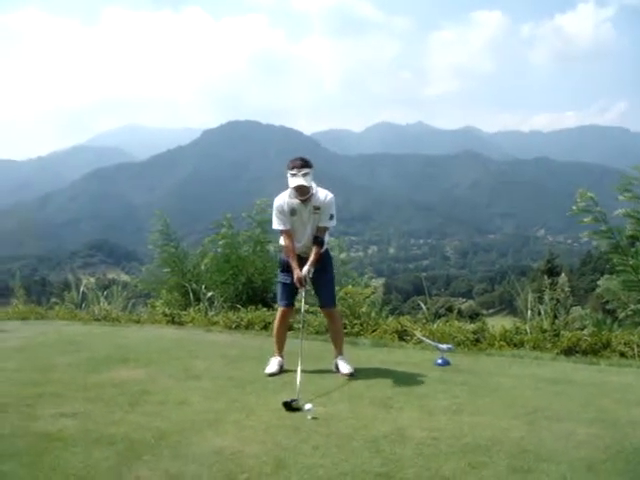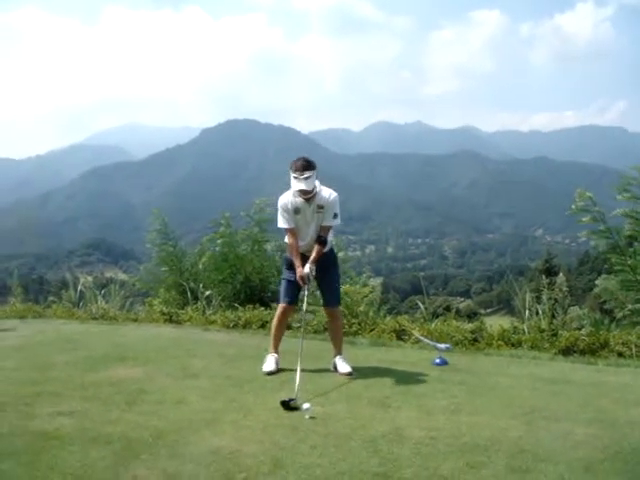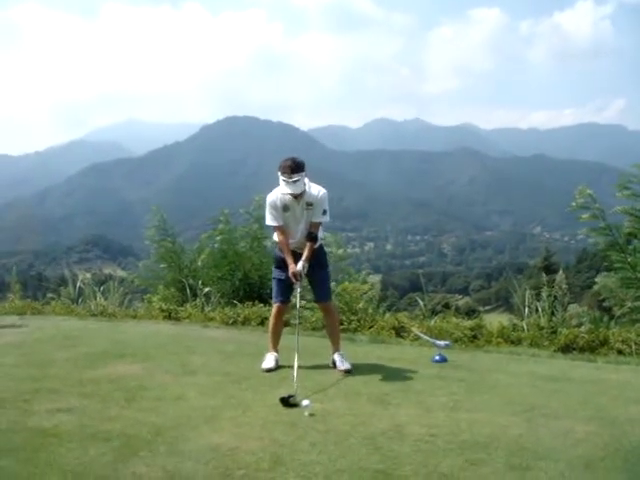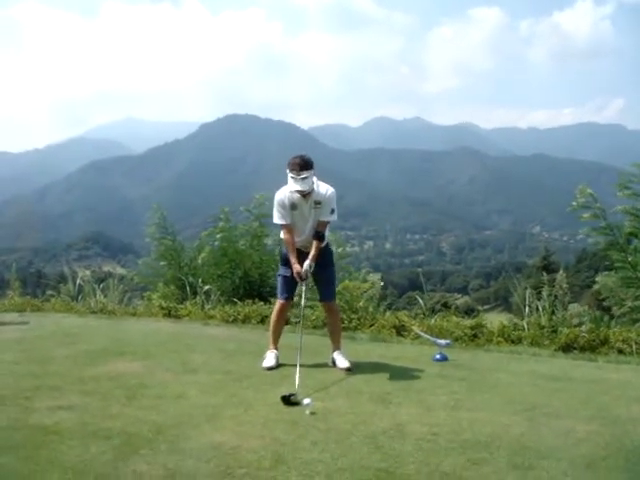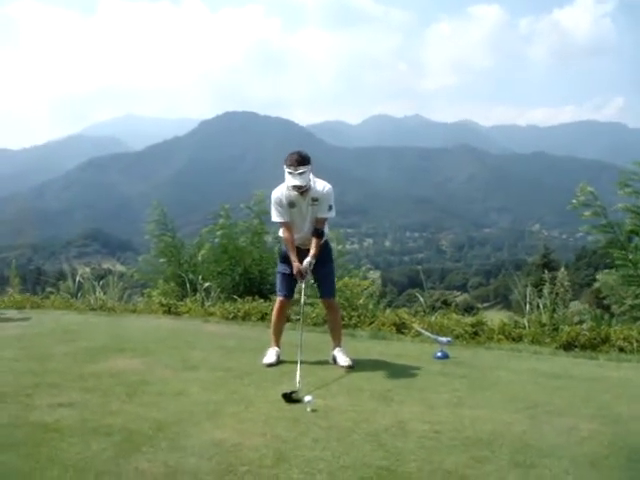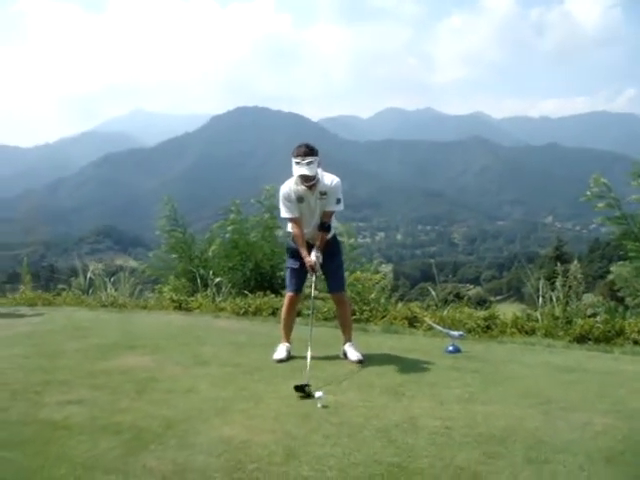
dt=0.3s
person 1, frame 1
left shoulder: (326, 199)
right shoulder: (281, 202)
left elbow: (320, 237)
right elbow: (286, 238)
left wrist: (309, 266)
right wrist: (295, 269)
left hip: (319, 256)
right hip: (291, 257)
left knee: (330, 309)
right knee: (284, 309)
left ankle: (339, 358)
right ankle: (277, 357)
person 1, frame 2
left shoulder: (330, 198)
right shoulder: (285, 200)
left elbow: (323, 236)
right elbow: (291, 236)
left wrist: (311, 264)
right wrist: (299, 267)
left hip: (323, 256)
right hip: (295, 255)
left knee: (333, 308)
right knee: (285, 306)
left ankle: (338, 357)
right ankle: (272, 354)
person 1, frame 3
left shoulder: (319, 194)
right shoulder: (274, 198)
left elbow: (314, 233)
right elbow: (280, 233)
left wrist: (304, 261)
right wrist: (290, 264)
left hip: (314, 252)
right hip: (285, 253)
left knee: (326, 304)
right knee: (279, 305)
left ankle: (337, 353)
right ankle: (272, 353)
person 1, frame 4
left shoulder: (327, 193)
right shoulder: (282, 196)
left elbow: (320, 232)
right elbow: (287, 232)
left wrist: (310, 260)
right wrist: (295, 263)
left hip: (319, 251)
right hip: (291, 251)
left knee: (330, 303)
right knee: (282, 302)
left ankle: (337, 352)
right ankle: (272, 350)
person 1, frame 5
left shoulder: (325, 190)
right shoulder: (279, 194)
left elbow: (319, 229)
right elbow: (286, 230)
left wrist: (310, 258)
right wrist: (294, 261)
left hip: (319, 249)
right hip: (291, 249)
left knee: (330, 300)
right knee: (282, 300)
left ankle: (338, 349)
right ankle: (274, 348)
person 1, frame 6
left shoulder: (333, 183)
right shoulder: (287, 189)
left elbow: (326, 222)
right elbow: (295, 225)
left wrist: (317, 252)
right wrist: (305, 256)
left hip: (327, 243)
right hip: (299, 244)
left knee: (339, 295)
right knee: (292, 295)
left ankle: (348, 344)
right ankle: (284, 344)
